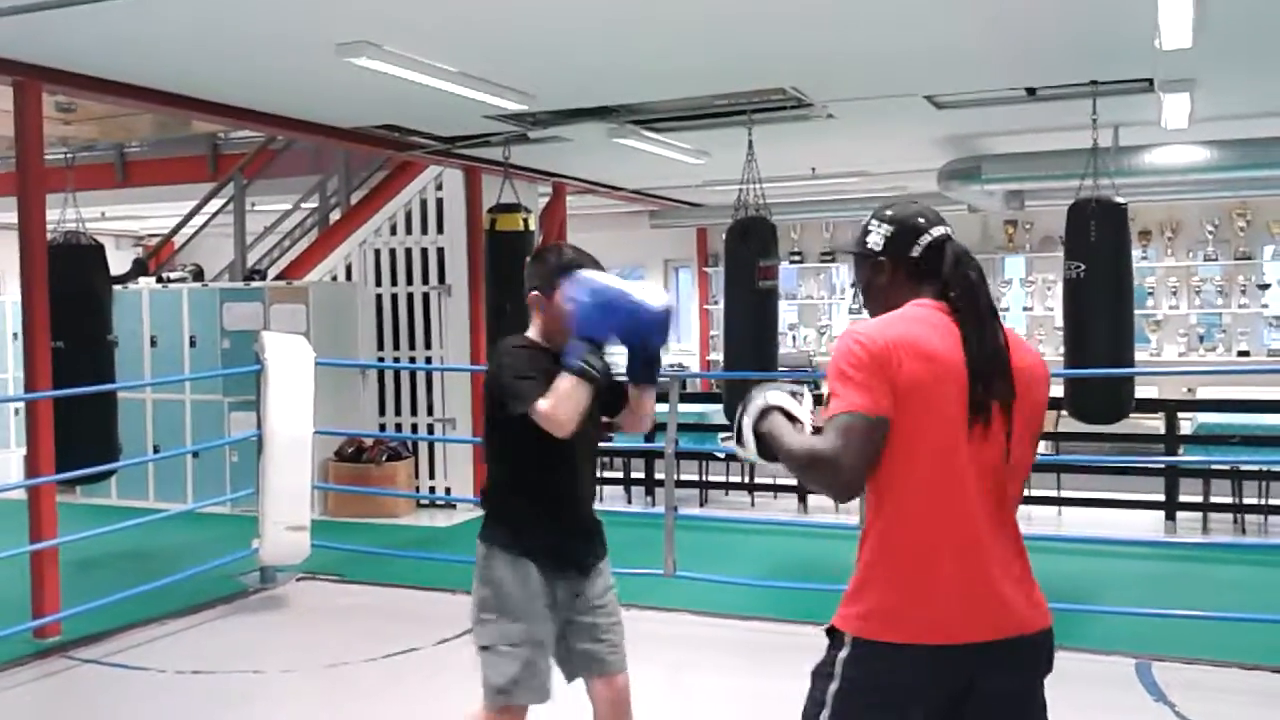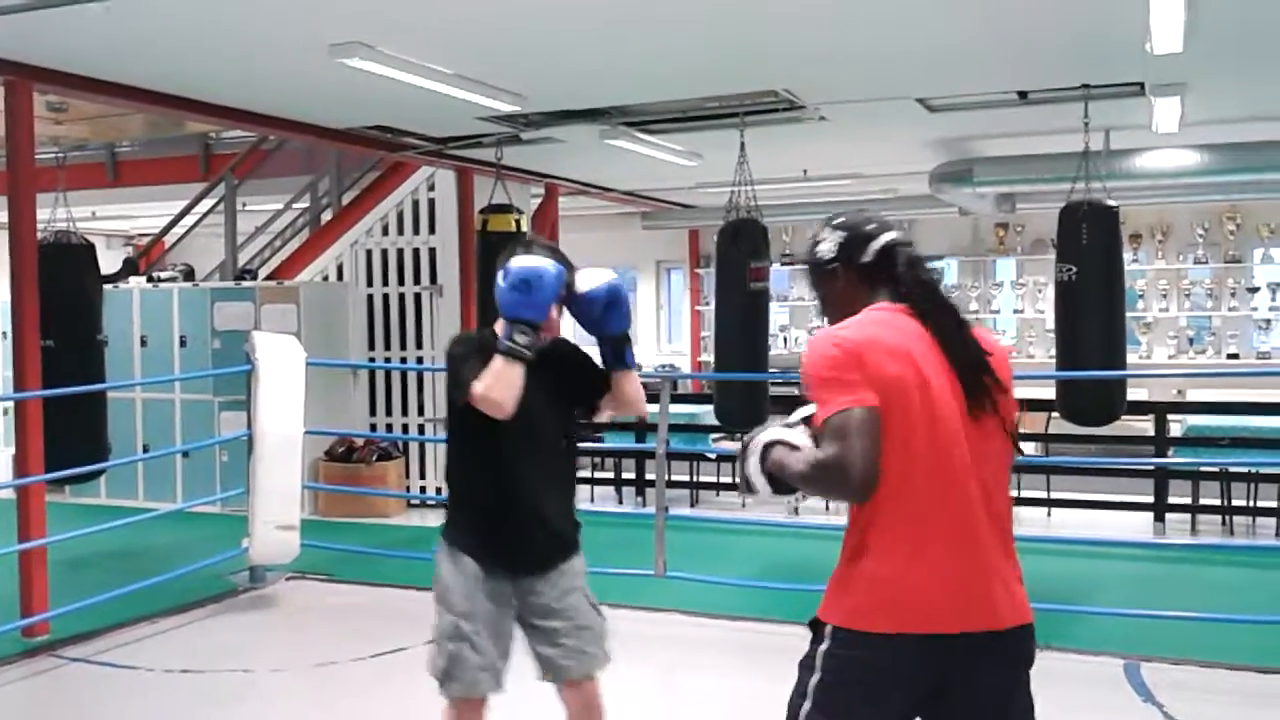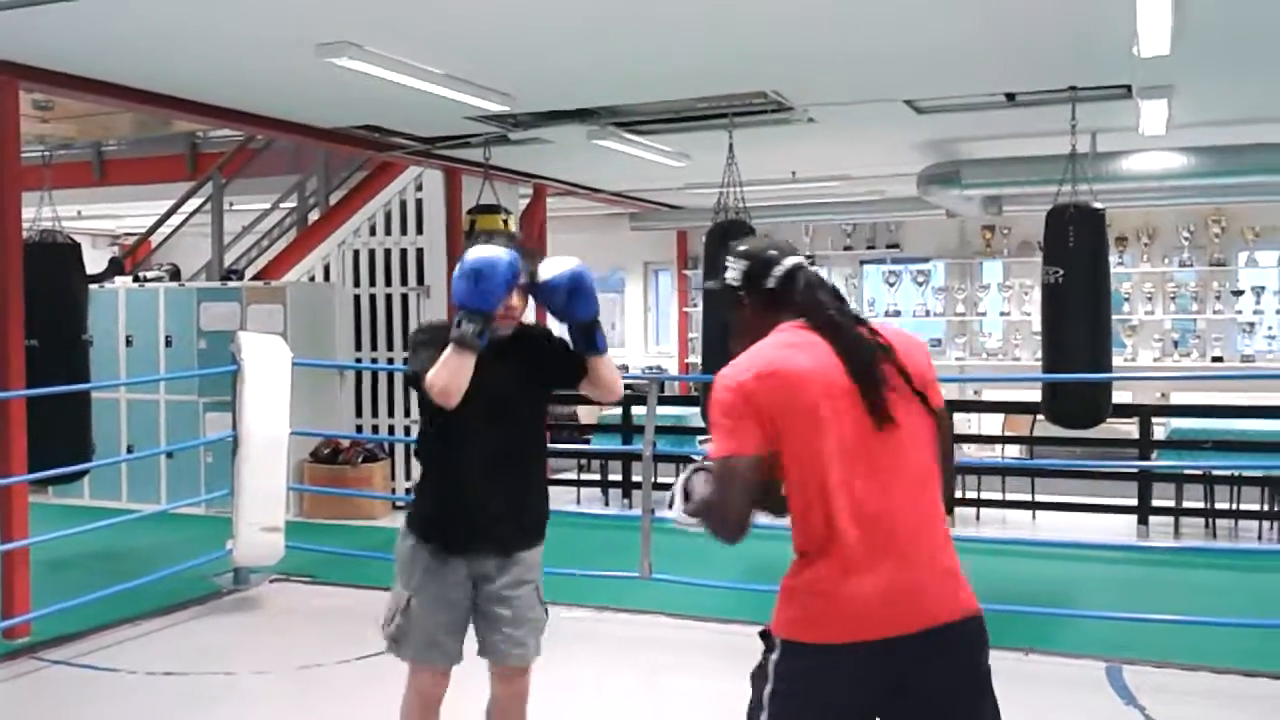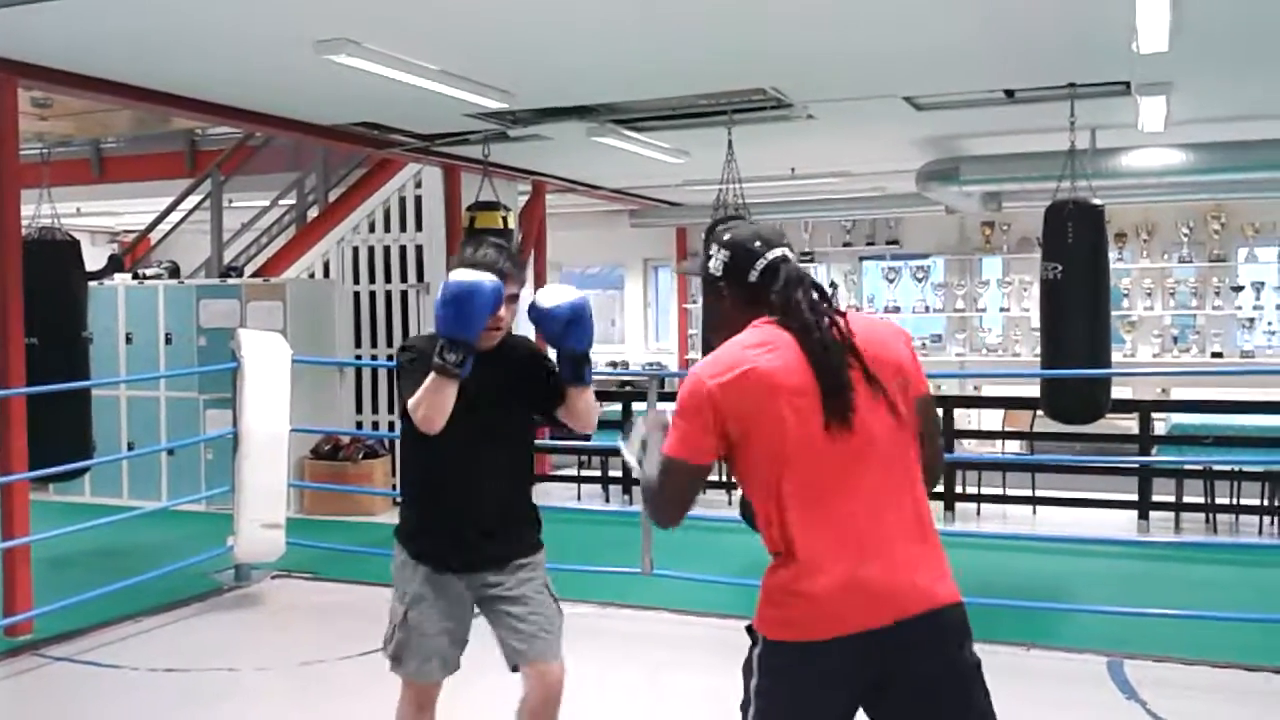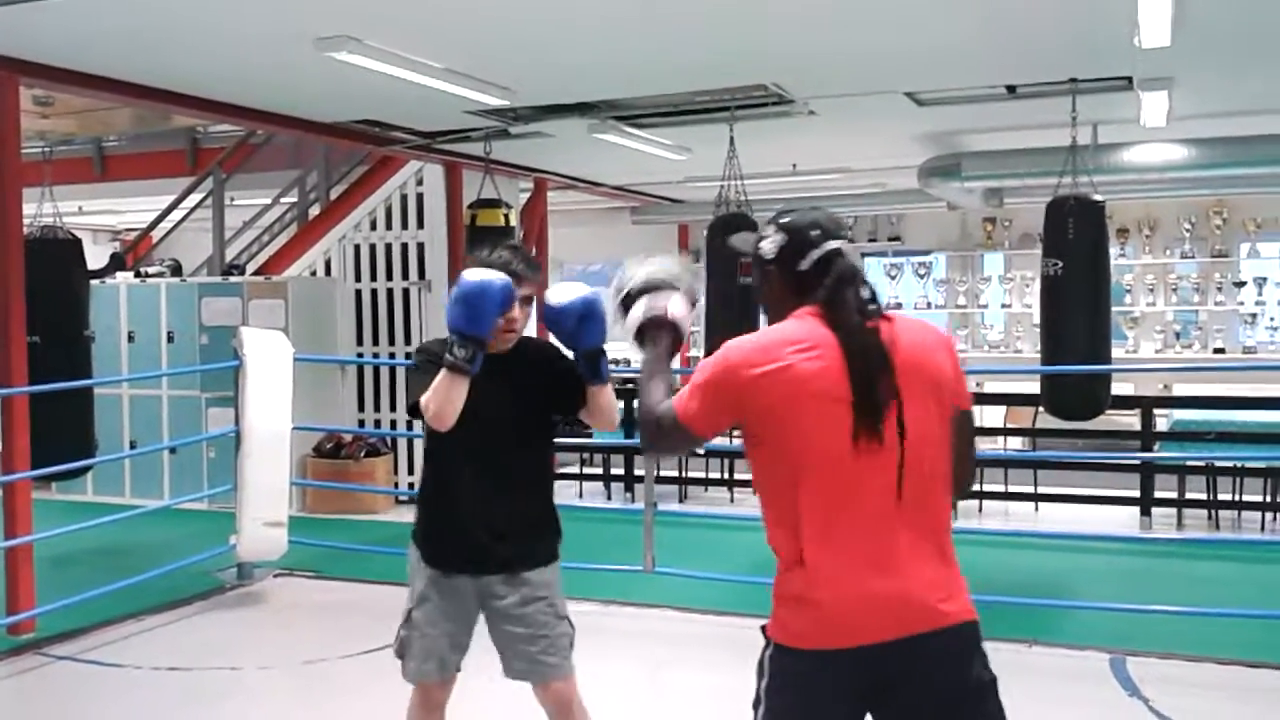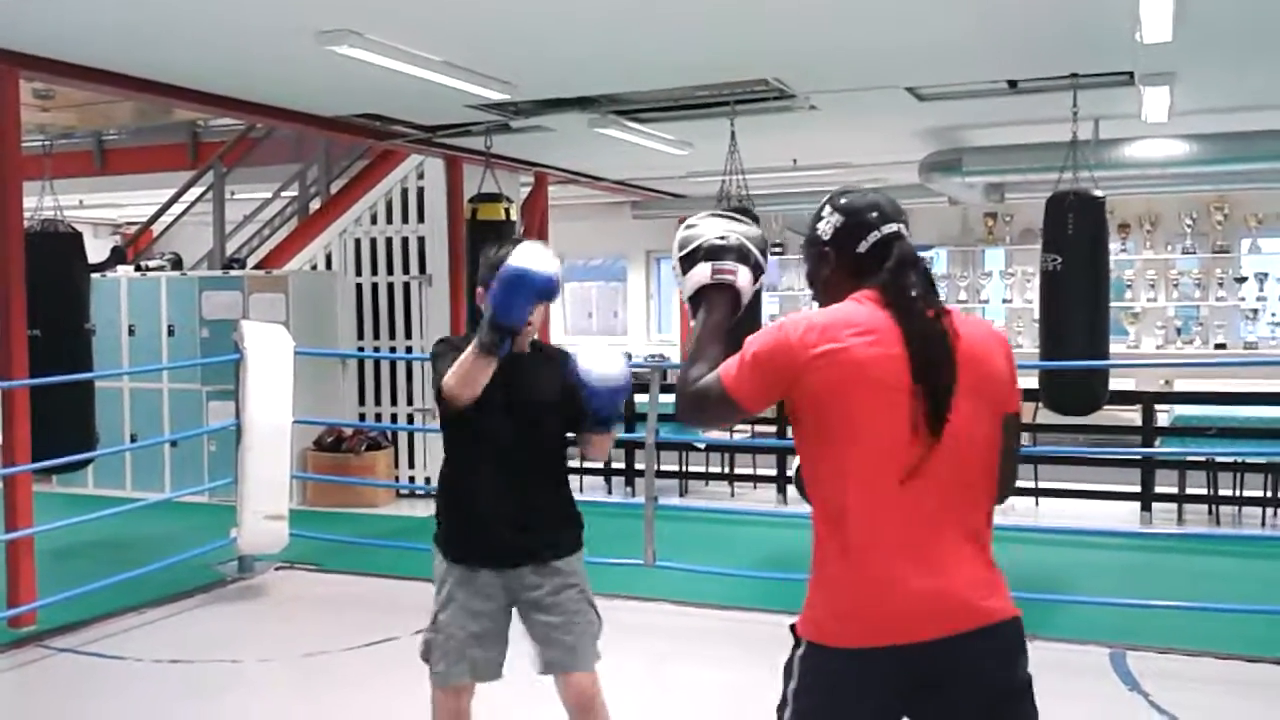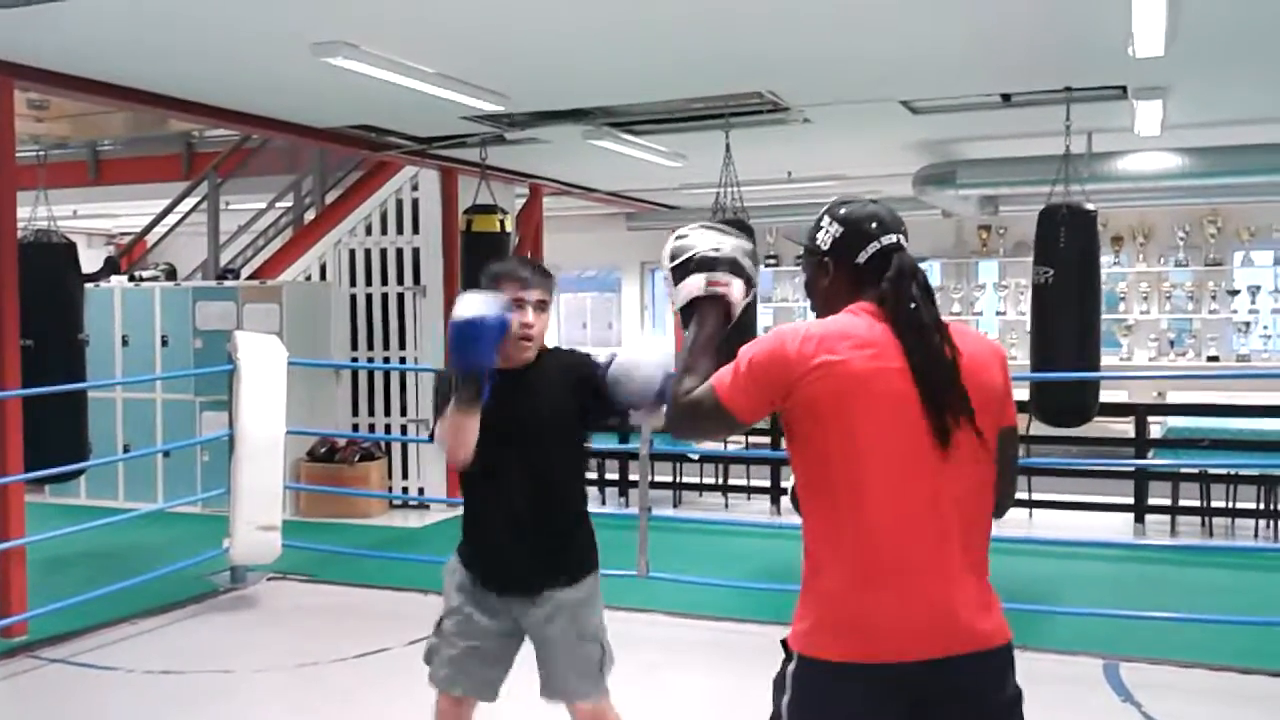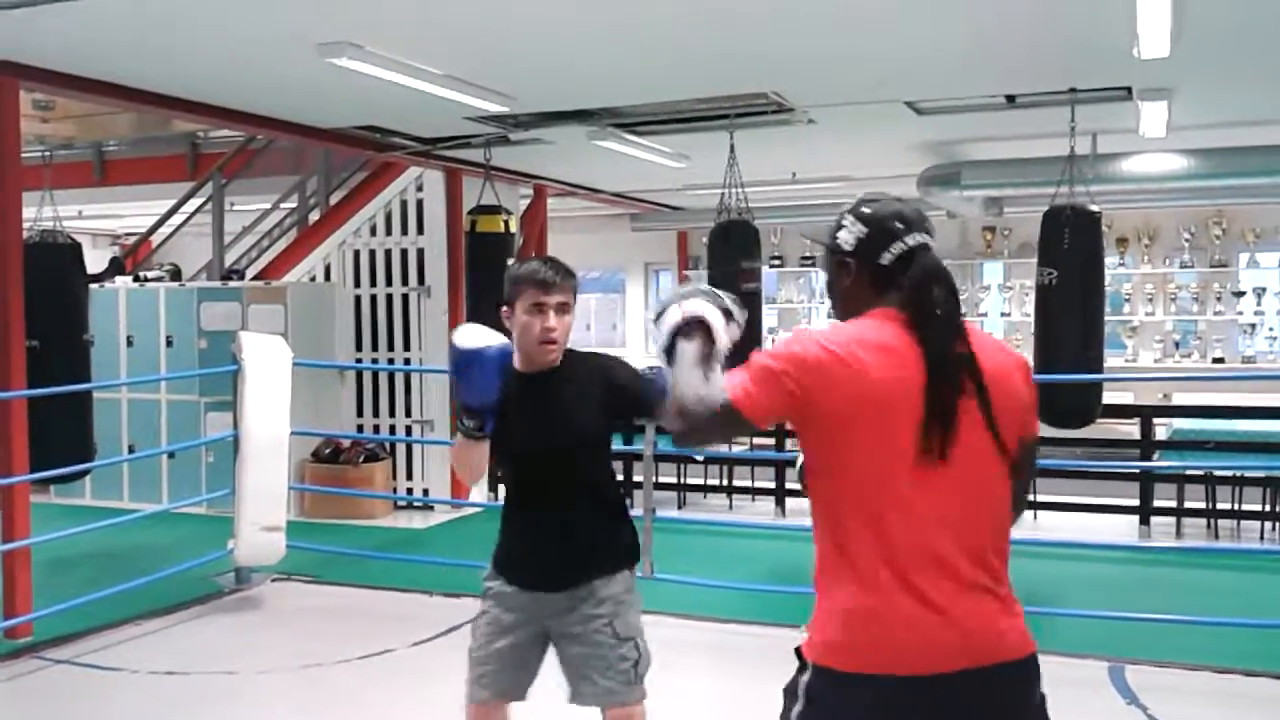
dt=0.2s
person 1, frame 1
left shoulder: (871, 343)
right shoulder: (1026, 361)
left elbow: (841, 474)
left wrist: (770, 420)
left hip: (894, 634)
right hip: (1011, 628)
person 1, frame 2
left shoulder: (840, 346)
right shoulder: (986, 350)
left elbow: (851, 475)
left wrist: (775, 456)
left hip: (878, 624)
right hip: (994, 620)
person 1, frame 3
left shoulder: (746, 377)
right shoulder: (904, 352)
left elbow: (730, 520)
left wrist: (701, 496)
left hip: (827, 631)
right hip: (944, 616)
person 1, frame 4
left shoulder: (715, 377)
right shoulder: (886, 339)
left elbow: (665, 508)
right elbow: (930, 468)
left wrist: (648, 454)
left hip: (808, 628)
right hip: (926, 609)
person 1, frame 5
left shoulder: (747, 363)
right shoulder: (931, 344)
left elbow: (658, 433)
right elbow: (959, 481)
left wrist: (656, 336)
left hip: (818, 634)
right hip: (938, 623)
person 1, frame 6
left shoulder: (800, 341)
right shoulder: (987, 342)
left elbow: (694, 405)
right elbow: (1000, 485)
left wrist: (714, 301)
left hip: (852, 632)
right hip: (978, 623)
person 1, frame 7
left shoulder: (796, 352)
right shoulder: (984, 357)
left elbow: (684, 417)
right elbow: (999, 497)
left wrist: (705, 310)
left hip: (845, 652)
right hip: (971, 644)
person 1, frame 8
left shoulder: (813, 361)
right shoulder: (1007, 365)
left elbow: (692, 423)
right elbow: (1012, 502)
left wrist: (691, 336)
left hip: (862, 660)
right hip: (995, 654)
person 2, frame 1
left shoulder: (577, 358)
right shoulder: (513, 358)
left elbow: (637, 422)
right elbow: (556, 419)
left wrist: (645, 357)
right wrist: (587, 345)
left hip: (579, 554)
right hip: (520, 558)
person 2, frame 2
left shoulder: (563, 358)
right shoulder: (469, 350)
left elbow: (631, 407)
right elbow: (497, 403)
left wrist: (614, 338)
right wrist: (521, 328)
left hip: (552, 555)
right hip: (477, 556)
person 2, frame 3
left shoulder: (535, 345)
right shoulder: (433, 339)
left elbow: (609, 391)
right elbow: (445, 392)
left wrist: (584, 324)
right wrist: (473, 318)
left hip: (514, 539)
right hip: (438, 536)
left knee: (513, 673)
right knee: (427, 677)
person 2, frame 4
left shoulder: (523, 357)
right shoulder: (419, 354)
left elbow: (583, 421)
right elbow: (428, 420)
left wrist: (574, 356)
right wrist: (455, 344)
left hip: (512, 552)
right hip: (431, 552)
left knee: (547, 677)
person 2, frame 5
left shoulder: (542, 360)
right shoulder: (435, 357)
left elbow: (606, 420)
right elbow: (439, 417)
left wrist: (591, 353)
right wrist: (466, 343)
left hip: (526, 559)
right hip: (444, 556)
person 2, frame 6
left shoulder: (557, 367)
right shoulder: (454, 352)
left elbow: (595, 451)
right elbow: (459, 390)
left wrist: (603, 414)
right wrist: (501, 324)
left hip: (550, 553)
right hip: (469, 555)
person 2, frame 7
left shoulder: (573, 374)
right shoulder: (463, 381)
right elbow: (456, 454)
right wrist: (472, 378)
left hip: (564, 577)
right hip: (481, 577)
person 2, frame 8
left shoulder: (598, 376)
right shoulder: (491, 382)
right elbow: (468, 474)
right wrist: (475, 409)
left hip: (597, 577)
right hip: (517, 578)
